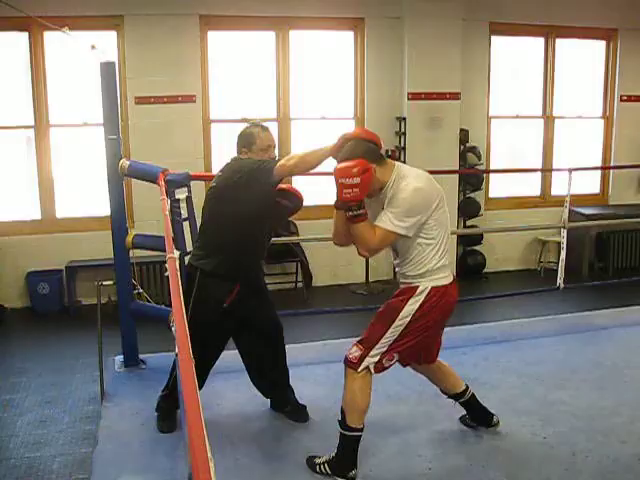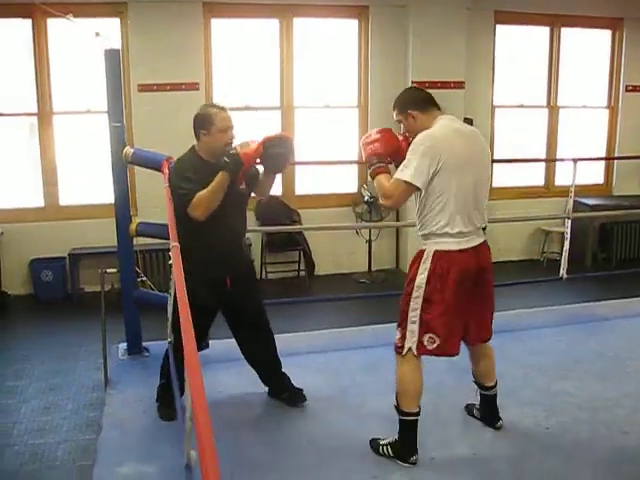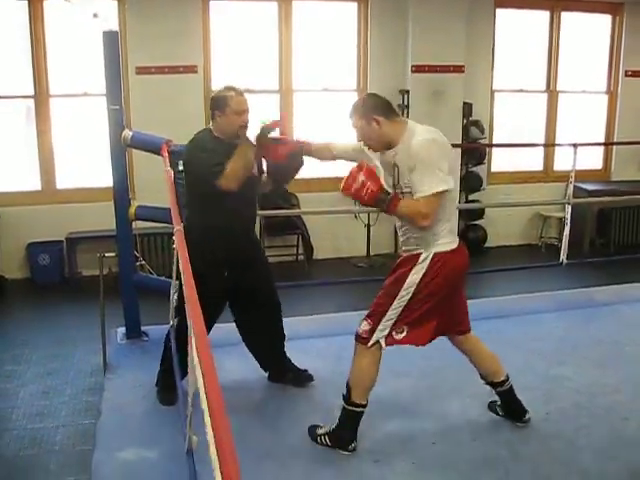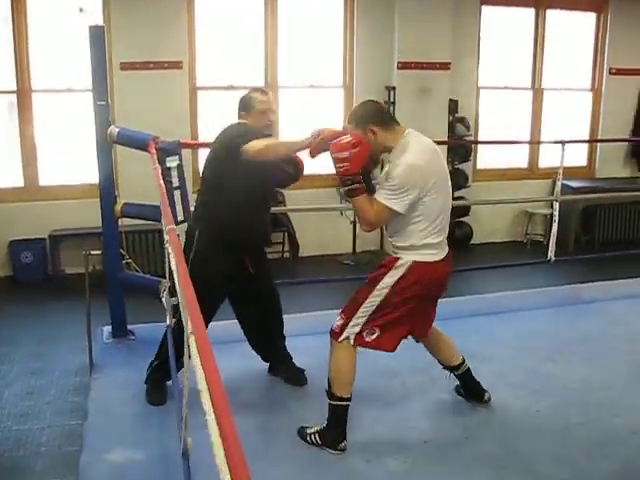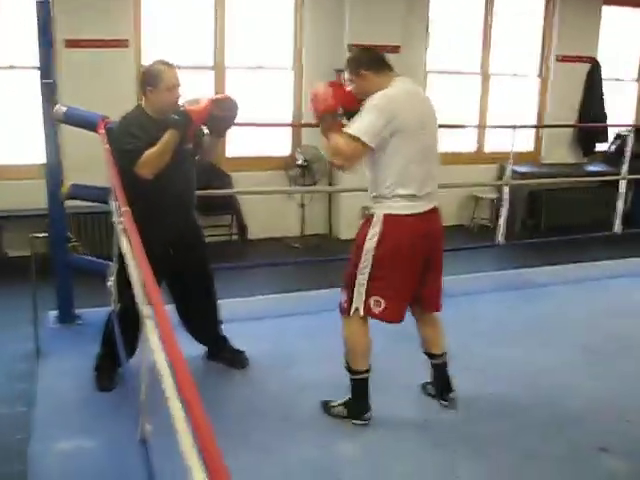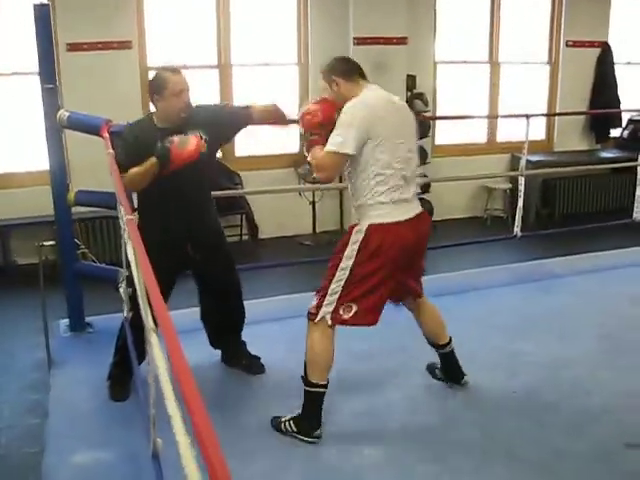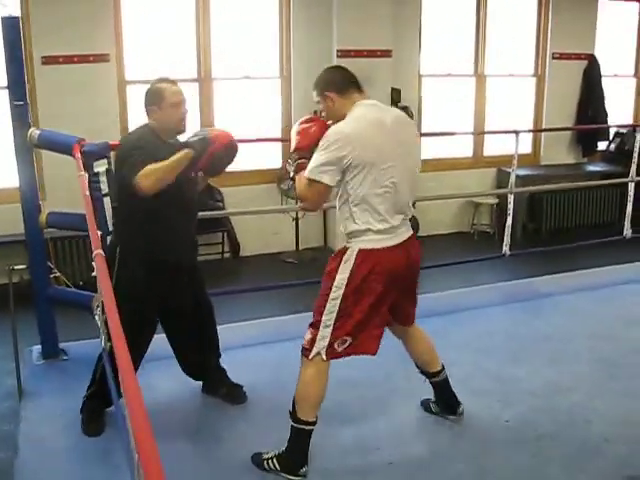
dt=0.7s
person 1, frame 1
left shoulder: (412, 190)
right shoulder: (385, 186)
left elbow: (369, 245)
right elbow: (342, 239)
left wrist: (351, 203)
right wrist: (348, 204)
left hip: (428, 292)
right hip: (427, 287)
left knee: (358, 362)
right knee: (422, 359)
right ankle: (480, 413)
person 1, frame 2
left shoulder: (428, 141)
right shoulder: (475, 137)
left elbow: (391, 197)
left wrist: (377, 162)
right wrist: (406, 159)
left hip: (442, 258)
right hip: (477, 251)
left knee: (408, 349)
right knee: (478, 337)
left ankle: (406, 444)
right ankle: (489, 410)
person 1, frame 3
left shoulder: (423, 146)
right shoulder: (395, 146)
left elbow: (425, 214)
right elbow: (343, 152)
left wrist: (380, 197)
right wrist: (300, 146)
left hip: (432, 260)
right hip: (450, 255)
left knee: (370, 337)
right knee: (460, 333)
left ankle: (345, 432)
right ankle: (512, 405)
person 1, frame 4
left shoulder: (412, 163)
right shoulder: (407, 146)
left elbow: (370, 220)
right elbow: (376, 206)
left wrist: (349, 179)
right wrist: (356, 177)
left hip: (415, 265)
right hip: (432, 261)
left knee: (344, 334)
right knee: (422, 329)
left ankle: (334, 432)
right ankle: (473, 387)
person 1, frame 5
left shoulder: (383, 104)
right shoulder: (416, 98)
left elbow: (344, 154)
left wrist: (327, 121)
right wrist: (337, 120)
left hip: (395, 222)
right hip: (427, 218)
left knee: (355, 311)
right knee: (424, 307)
left ankle: (358, 403)
right ankle: (442, 385)
person 1, frame 6
left shoulder: (358, 110)
right shoulder: (394, 105)
left elbow: (323, 170)
left wrist: (317, 137)
right wrist: (318, 133)
left hip: (379, 230)
right hip: (413, 221)
left knee: (323, 317)
right knee: (413, 296)
left ankle: (309, 419)
right ankle: (451, 367)
person 1, frame 7
left shoulder: (343, 134)
right shoulder: (402, 121)
left elbow: (308, 198)
left wrist: (302, 154)
left hip: (368, 255)
right hip: (405, 244)
left knee: (317, 350)
right knee: (406, 325)
right ankle: (447, 400)
person 2, frame 1
left shoulder: (258, 182)
right shoulder: (239, 171)
right elbow: (290, 165)
left wrist: (281, 210)
right wrist: (335, 148)
left hip: (245, 277)
right hip: (213, 278)
left knee: (268, 336)
right knee: (200, 347)
left ankle: (282, 398)
right ankle: (168, 405)
person 2, frame 2
left shoulder: (233, 159)
right shoulder: (184, 168)
left elbow: (260, 192)
right elbow: (199, 210)
left wrist: (271, 168)
right wrist: (227, 171)
left hip: (236, 262)
right hip: (198, 269)
left knee: (256, 325)
right knee: (187, 335)
left ankle: (278, 384)
right ankle: (167, 394)
person 2, frame 3
left shoulder: (244, 143)
right shoulder: (201, 146)
left elbow: (254, 186)
right elbow: (228, 182)
right wrist: (250, 143)
left hip: (243, 245)
right hip: (206, 250)
left knee: (264, 306)
left ankle: (278, 367)
right ankle: (168, 378)
person 2, frame 4
left shoulder: (266, 160)
right shoulder: (237, 135)
right elbow: (256, 150)
left wrist: (282, 177)
right wrist: (308, 142)
left hip: (247, 244)
right hip: (211, 243)
left knee: (265, 304)
left ankle: (280, 361)
right ankle: (158, 375)
person 2, frame 5
left shoulder: (178, 115)
right shoulder: (129, 126)
right elbow: (146, 169)
left wrist: (216, 127)
right wrist: (176, 129)
left hip: (183, 224)
right hip: (145, 231)
left knee: (199, 287)
right knee: (132, 300)
left ankle: (217, 346)
right ankle: (108, 363)
person 2, frame 6
left shoulder: (204, 117)
right shoulder: (136, 135)
left elbow: (251, 114)
right elbow: (124, 184)
left wrist: (279, 112)
right wrist: (158, 161)
left hip: (202, 228)
right hip: (159, 235)
left knee: (225, 290)
right knee: (144, 305)
left ankle: (233, 350)
right ankle: (121, 371)
person 2, frame 7
left shoulder: (176, 143)
right shoulder: (136, 143)
right elbow: (147, 183)
right wrist: (190, 151)
left hip: (179, 256)
right hip: (138, 261)
left knee: (199, 320)
right knee: (128, 337)
left ankle: (213, 379)
right ankle: (95, 404)
